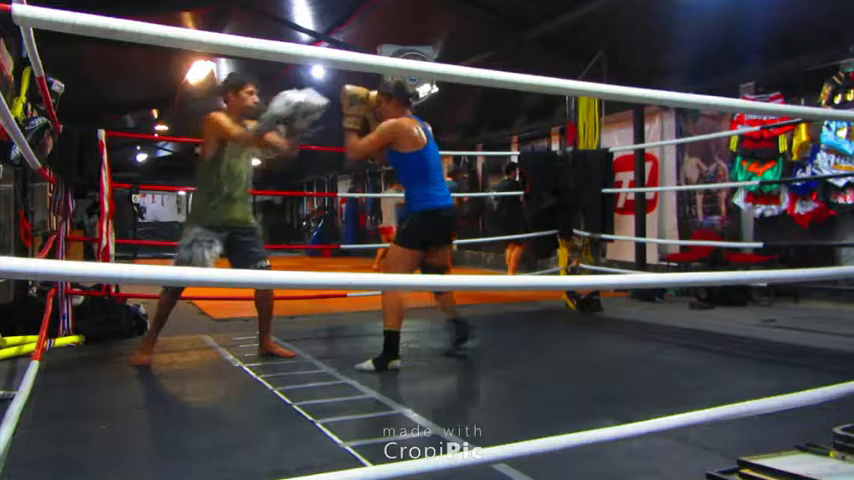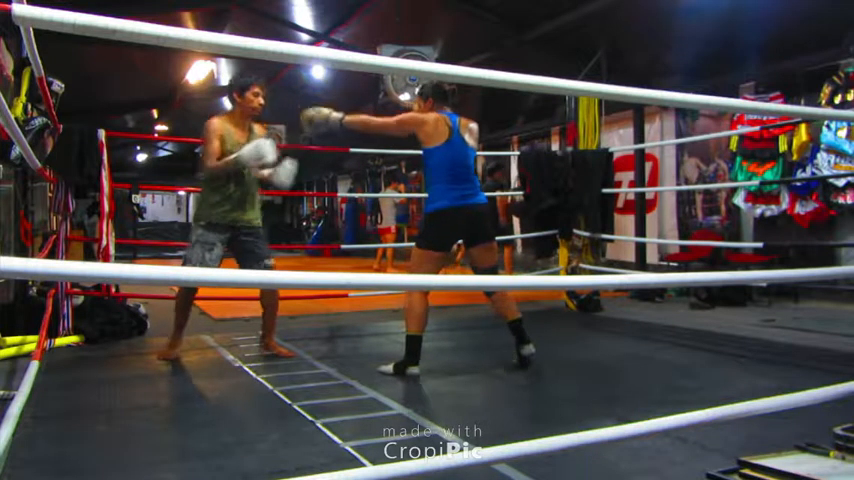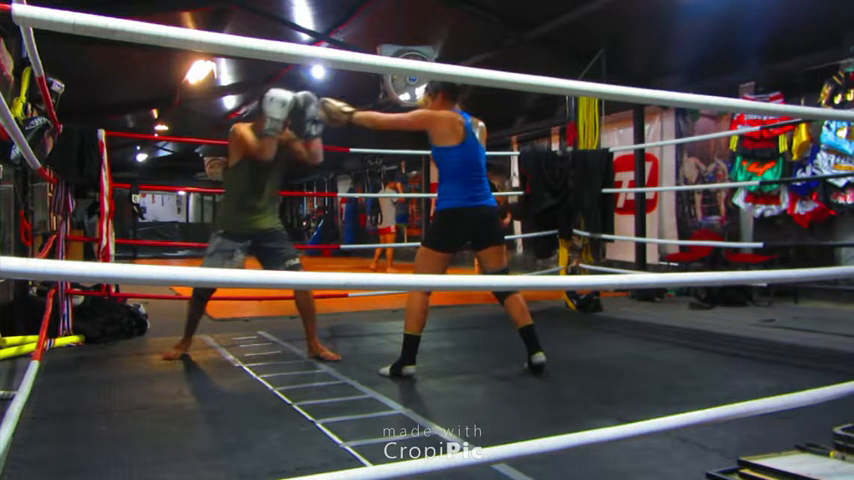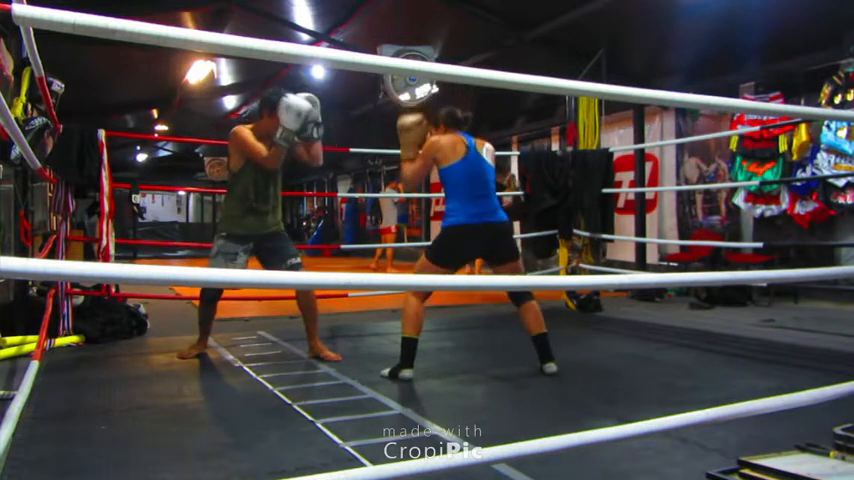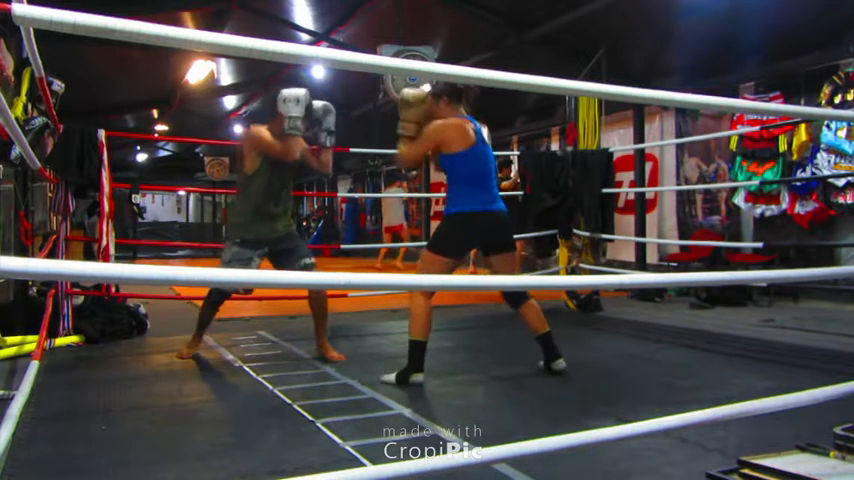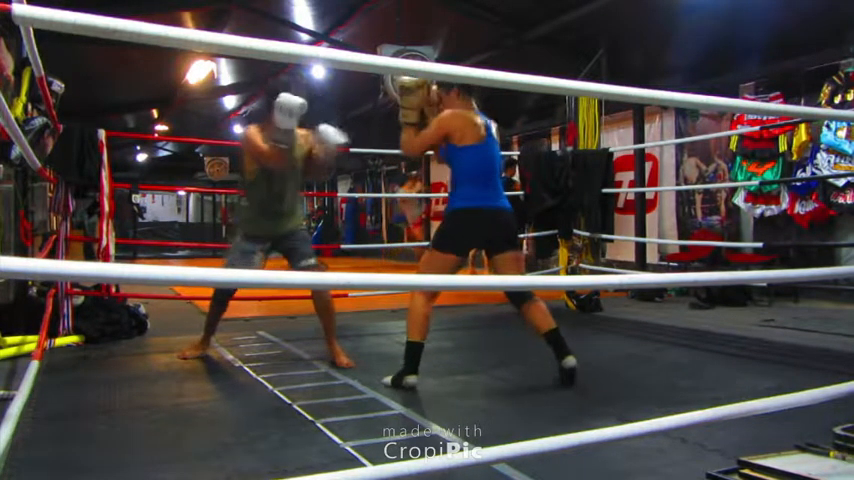
dt=0.5s
person 1, frame 1
left shoulder: (395, 126)
right shoulder: (421, 126)
left elbow: (355, 153)
right elbow: (392, 156)
left wrist: (351, 118)
right wrist: (370, 119)
left hip: (424, 214)
right hip: (443, 211)
right knee: (437, 279)
left ankle: (390, 355)
right ankle: (461, 335)
person 1, frame 2
left shoulder: (423, 121)
right shoulder: (471, 127)
left elbow: (372, 124)
left wrist: (337, 118)
left hip: (443, 215)
right hip: (476, 211)
left knee: (418, 286)
left ankle: (411, 360)
right ankle: (523, 343)
person 1, frame 3
left shoulder: (435, 118)
right shoulder: (476, 125)
left elbow: (380, 121)
left wrist: (346, 114)
left hip: (453, 215)
right hip: (486, 213)
left knee: (420, 287)
right knee: (504, 285)
left ankle: (406, 361)
right ankle: (534, 351)
person 1, frame 4
left shoulder: (440, 144)
right shoulder: (485, 147)
left elbow: (409, 181)
left wrist: (410, 149)
left hip: (460, 232)
right hip: (497, 229)
left knee: (415, 294)
right knee: (522, 294)
left ankle: (405, 365)
right ankle: (547, 359)
person 1, frame 5
left shoulder: (442, 128)
right shoulder: (480, 127)
left elbow: (404, 161)
left wrist: (408, 124)
left hip: (462, 220)
right hip: (496, 218)
left knee: (420, 291)
right knee: (516, 292)
left ankle: (414, 369)
right ankle: (553, 356)
person 1, frame 6
left shoulder: (451, 119)
right shoulder: (489, 124)
left elbow: (410, 150)
left wrist: (409, 111)
right wrist: (429, 114)
left hip: (464, 218)
right hip: (500, 217)
left knee: (422, 293)
right knee: (522, 293)
left ankle: (409, 371)
right ankle: (564, 356)
person 2, frame 1
left shoulder: (253, 127)
right shoulder: (216, 120)
left elbow: (289, 150)
right elbow: (241, 140)
left wrist: (301, 121)
right wrist: (274, 117)
left hip: (241, 218)
right hip: (209, 218)
left ankle: (265, 341)
right ankle: (149, 341)
person 2, frame 2
left shoulder: (258, 131)
right shoulder: (215, 125)
right elbow: (209, 169)
left wrist: (274, 173)
right wrist: (238, 160)
left hip: (248, 218)
right hip: (214, 217)
right knee: (191, 281)
left ankle: (268, 339)
right ankle: (175, 340)
person 2, frame 3
left shoulder: (285, 136)
right shoulder: (241, 131)
left elbow: (316, 158)
right elbow: (263, 154)
left wrist: (311, 121)
right wrist: (273, 121)
left hip: (268, 224)
right hip: (234, 225)
right knee: (205, 285)
left ankle: (314, 344)
right ankle: (186, 340)
person 2, frame 4
left shoulder: (282, 136)
right shoulder: (240, 134)
left elbow: (315, 161)
right elbow: (271, 162)
left wrist: (313, 124)
right wrist: (289, 128)
left hip: (270, 226)
right hip: (236, 227)
right knee: (212, 287)
left ankle: (315, 344)
right ankle: (202, 340)
person 2, frame 5
left shoulder: (292, 137)
right shoulder: (256, 134)
left elbow: (324, 168)
right elbow: (290, 155)
left wrist: (327, 130)
right wrist: (293, 119)
left hip: (282, 228)
right hip: (247, 231)
right knee: (221, 290)
left ankle: (323, 343)
right ankle: (196, 339)
person 2, frame 6
left shoulder: (303, 138)
right shoulder: (252, 134)
left elbow: (319, 175)
right elbow: (276, 162)
left wrist: (329, 155)
right wrist: (285, 127)
left hip: (290, 227)
right hip: (255, 227)
right knee: (226, 287)
left ankle: (334, 347)
right ankle: (204, 341)
